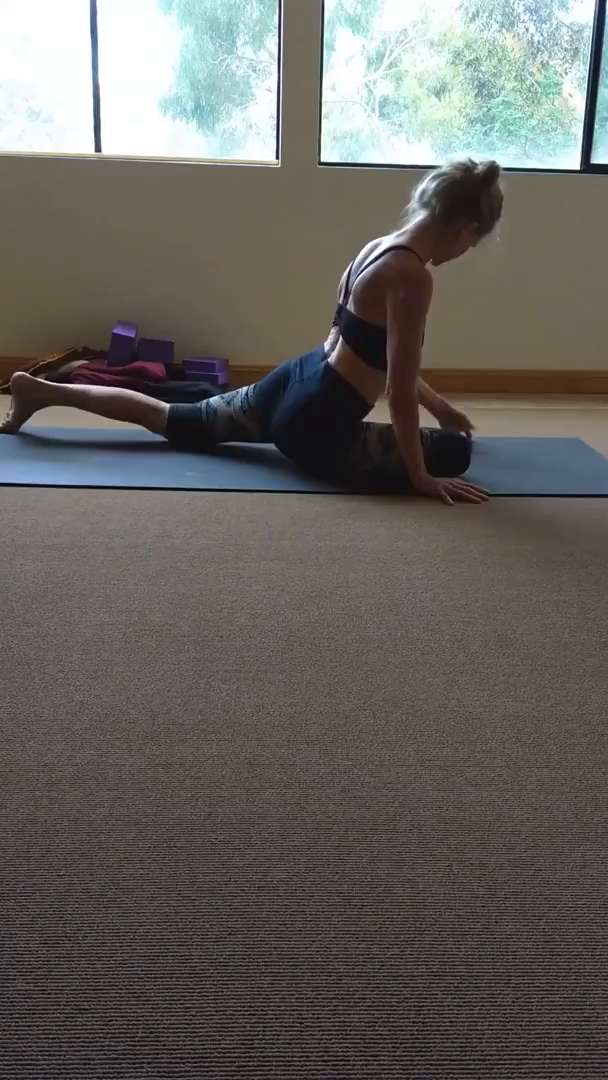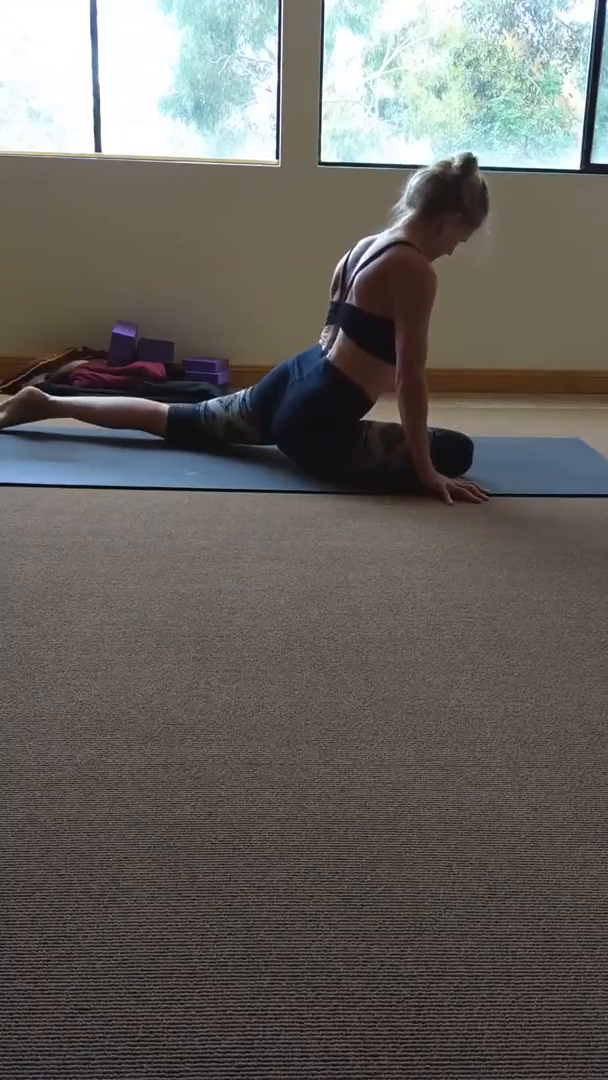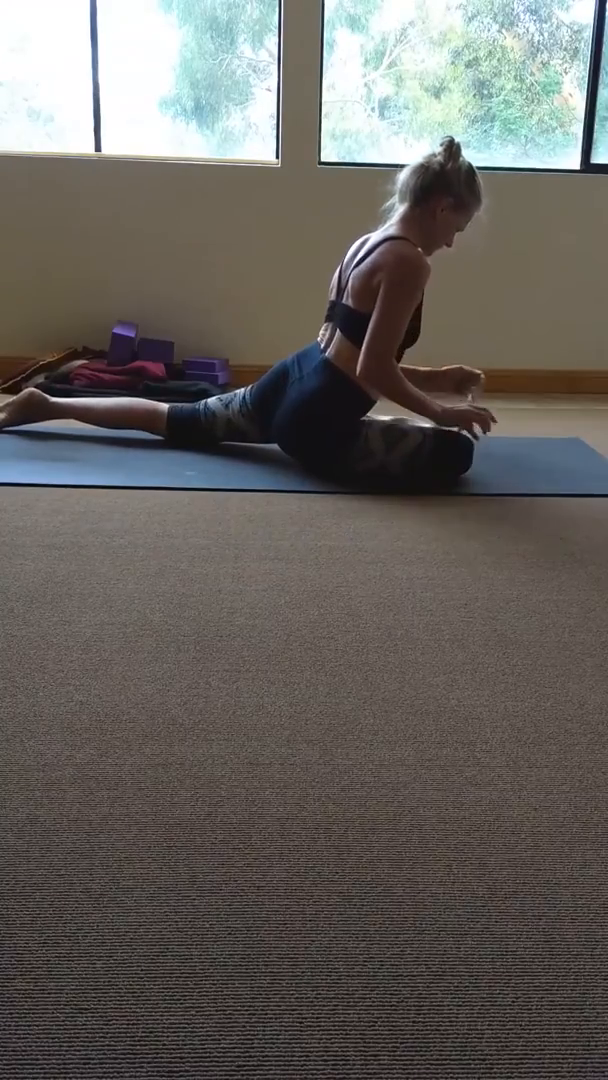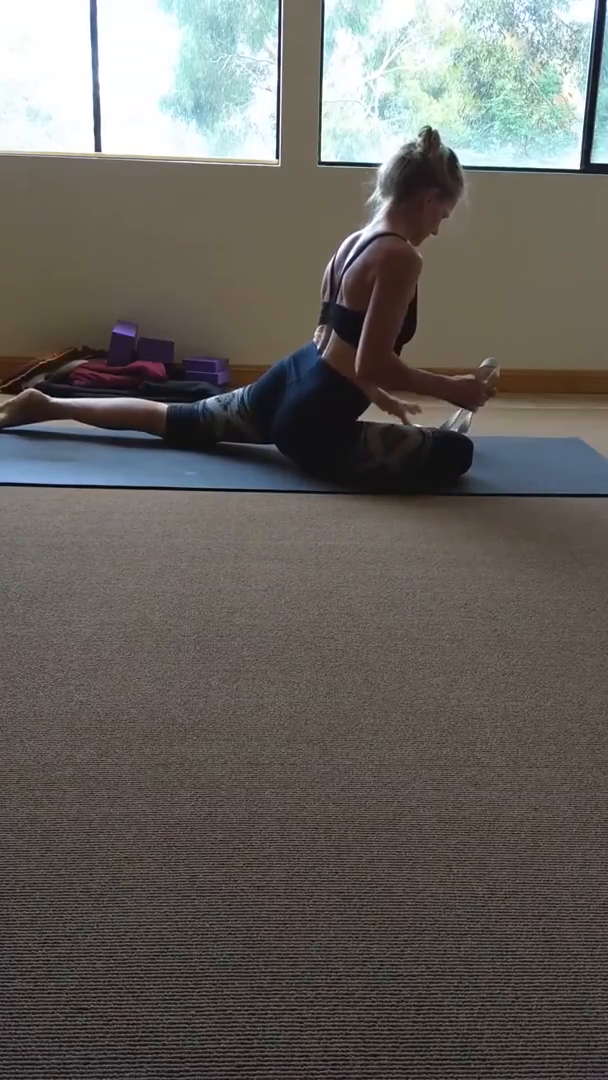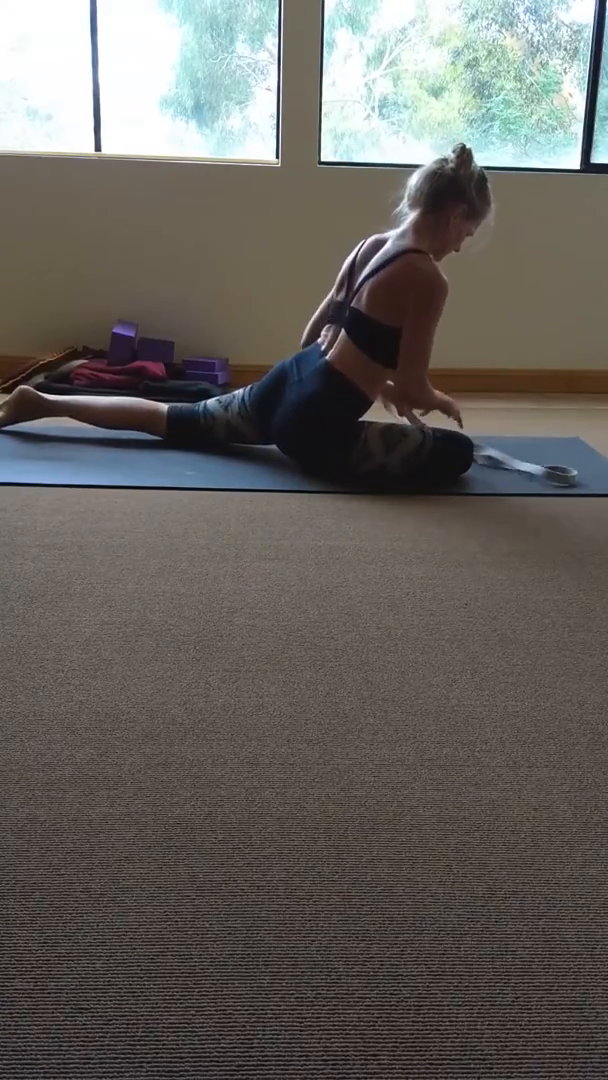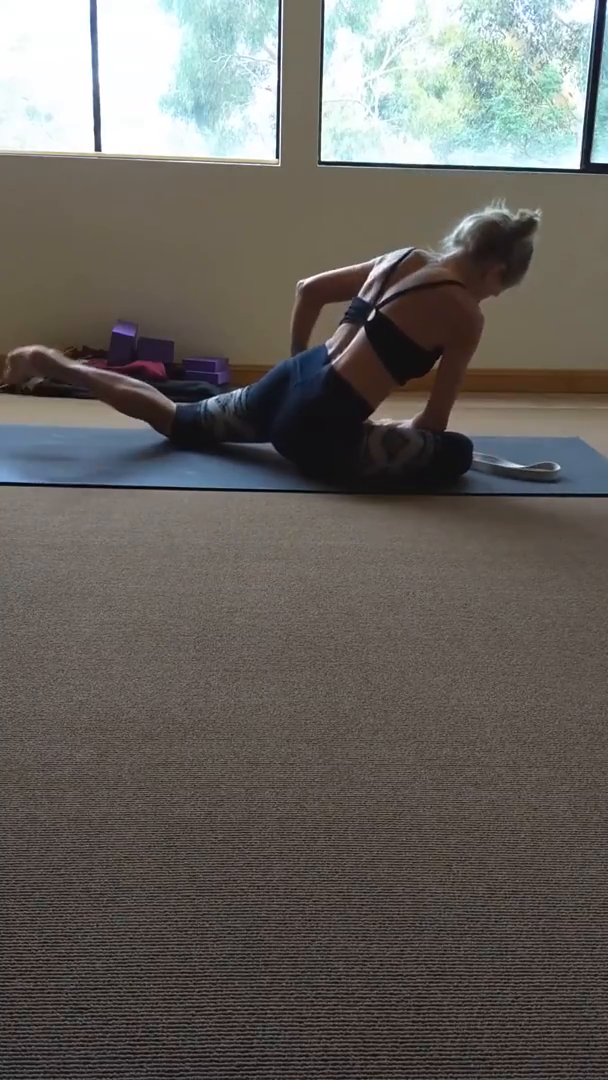
dt=0.7s
person 1, frame 1
left shoulder: (378, 247)
right shoulder: (412, 277)
right elbow: (398, 387)
left wrist: (435, 402)
right wrist: (419, 476)
left hip: (293, 382)
right hip: (315, 428)
left knee: (175, 419)
left ankle: (45, 390)
person 1, frame 2
left shoulder: (365, 246)
right shoulder: (415, 271)
right elbow: (410, 379)
right wrist: (426, 472)
left hip: (292, 381)
right hip: (318, 427)
left knee: (176, 421)
left ankle: (47, 402)
person 1, frame 3
left shoulder: (366, 244)
right shoulder: (409, 264)
right elbow: (374, 370)
left wrist: (434, 379)
right wrist: (444, 415)
left hip: (291, 382)
right hip: (316, 423)
left knee: (178, 419)
left ankle: (47, 403)
person 1, frame 4
left shoulder: (353, 241)
right shoulder: (401, 258)
right elbow: (372, 364)
left wrist: (384, 399)
right wrist: (450, 389)
left hip: (287, 383)
right hip: (314, 425)
left knee: (174, 420)
left ankle: (46, 405)
person 1, frame 5
left shoulder: (369, 246)
right shoulder: (426, 279)
right elbow: (412, 392)
left wrist: (379, 384)
right wrist: (442, 401)
left hip: (285, 384)
right hip: (315, 426)
left knee: (172, 419)
left ankle: (40, 400)
person 1, frame 6
left shoulder: (399, 259)
right shoulder: (465, 316)
left elbow: (308, 289)
right elbow: (434, 421)
right wrist: (394, 428)
left hip: (289, 382)
right hip: (318, 431)
left knee: (176, 419)
left ankle: (56, 364)
